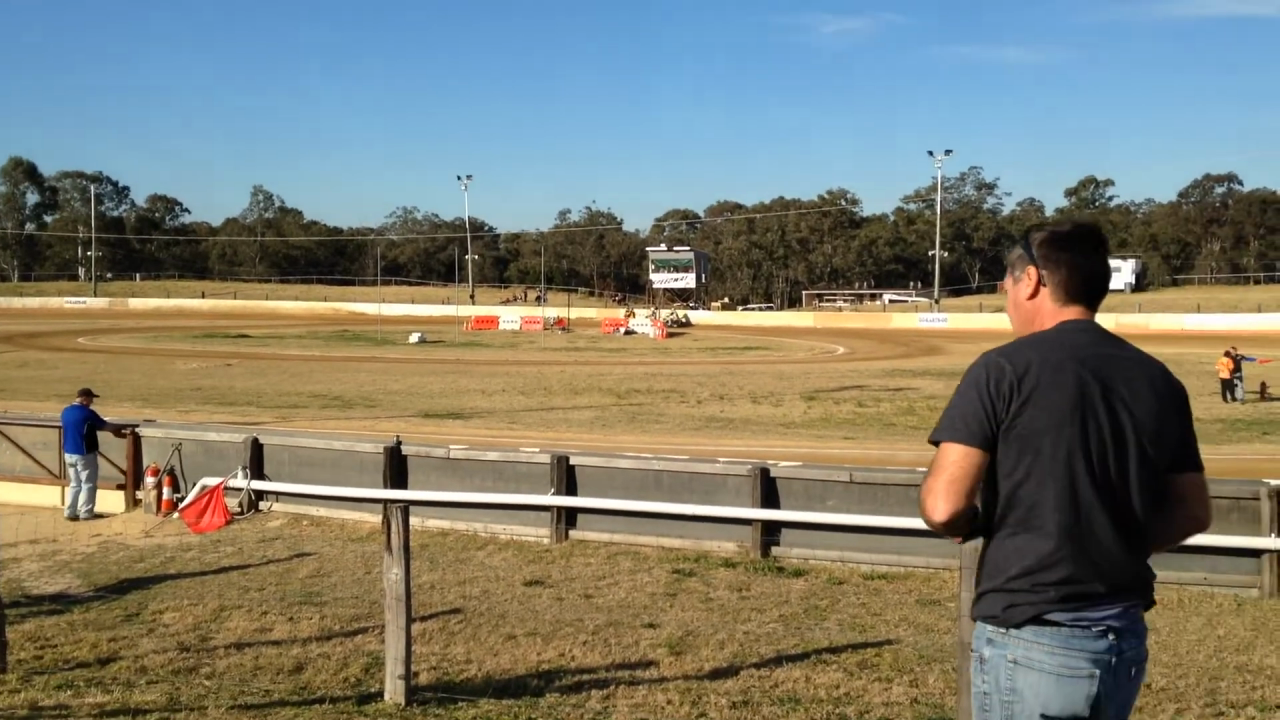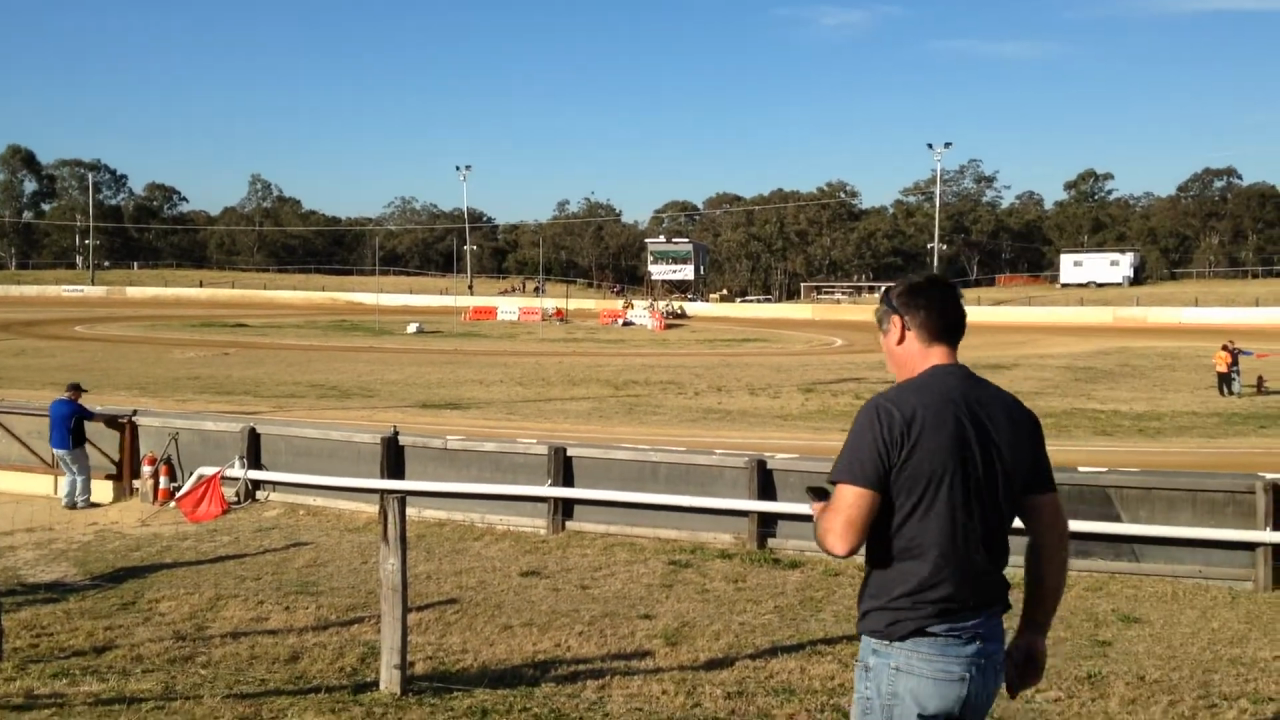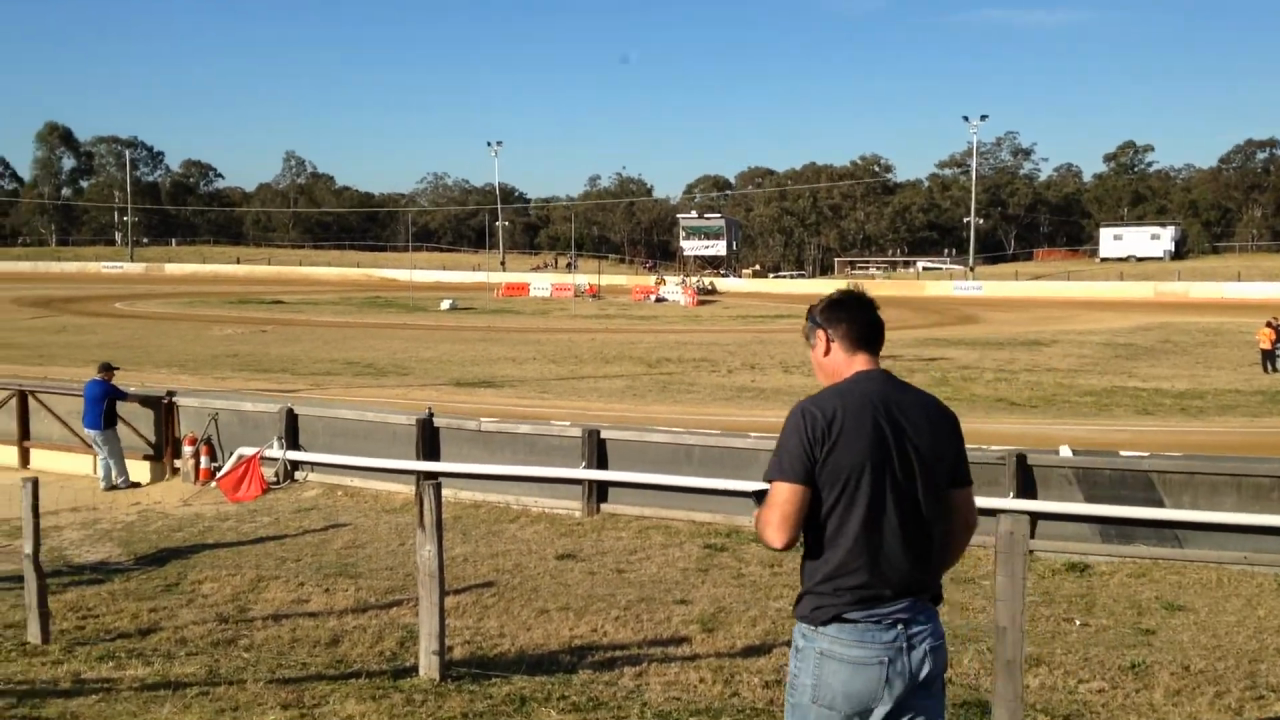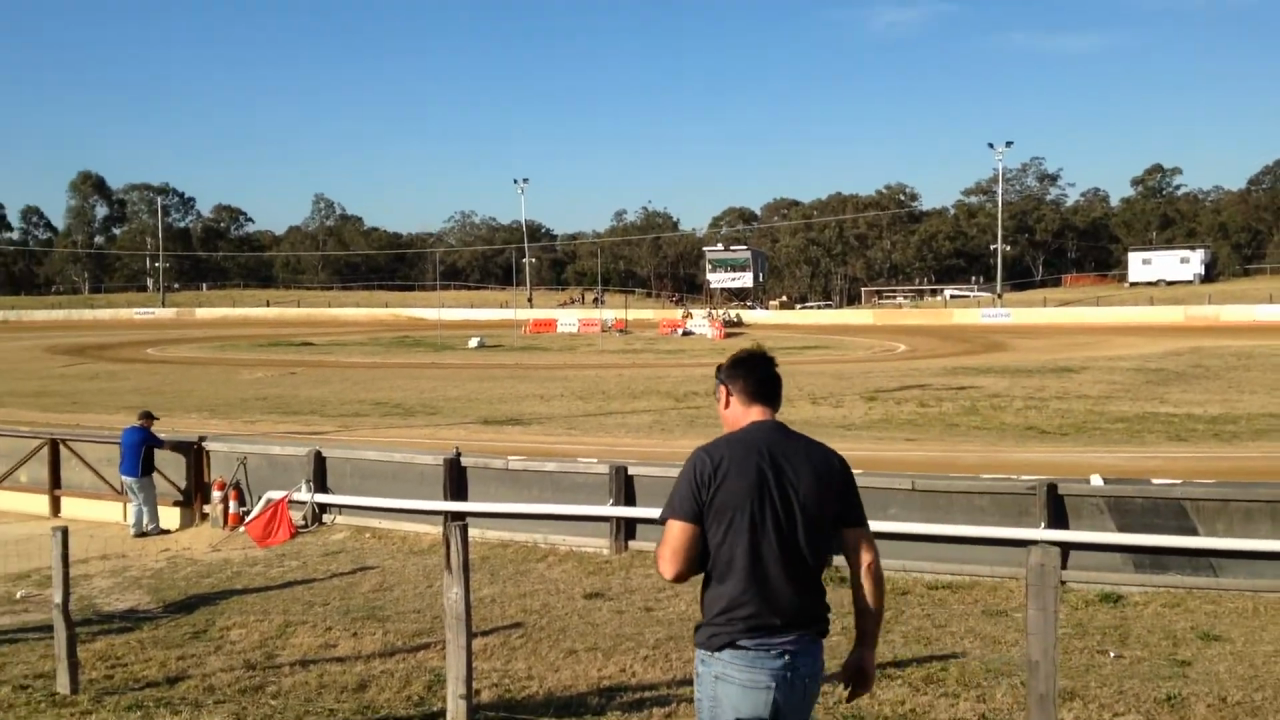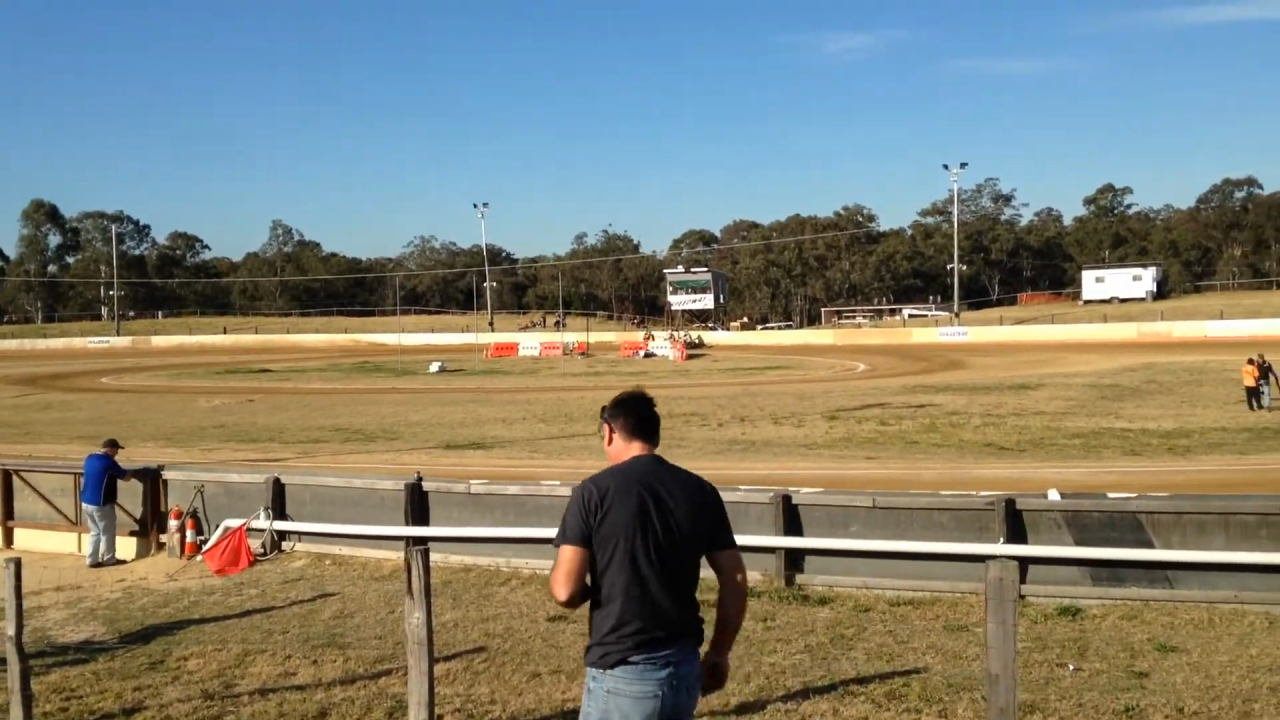
dt=0.4s
person 1, frame 1
left shoulder: (1003, 369)
right shoulder: (1158, 381)
left elbow: (944, 504)
right elbow: (1191, 513)
left wrist: (976, 520)
left hip: (1028, 640)
right hip: (1123, 640)
person 1, frame 2
left shoulder: (890, 411)
right shoulder: (1014, 414)
left elbow: (842, 538)
right elbow: (1051, 535)
left wrist: (823, 516)
right wrist: (1033, 632)
left hip: (905, 650)
right hip: (981, 647)
person 1, frame 3
left shoulder: (815, 415)
right shoulder: (937, 415)
left elbow: (780, 532)
right elbow: (961, 523)
left wrist: (764, 512)
left hip: (838, 635)
right hip: (918, 633)
person 1, frame 4
left shoulder: (708, 461)
right shoulder: (827, 462)
left elbow: (672, 566)
right elbow: (866, 563)
right wrist: (865, 649)
left hip: (734, 659)
right hip: (804, 656)
person 1, frame 5
left shoulder: (596, 491)
right shoulder: (700, 491)
left elbow: (564, 590)
right elbow: (735, 581)
left wrist: (587, 591)
right wrist: (719, 653)
left hip: (622, 673)
right hip: (683, 667)
